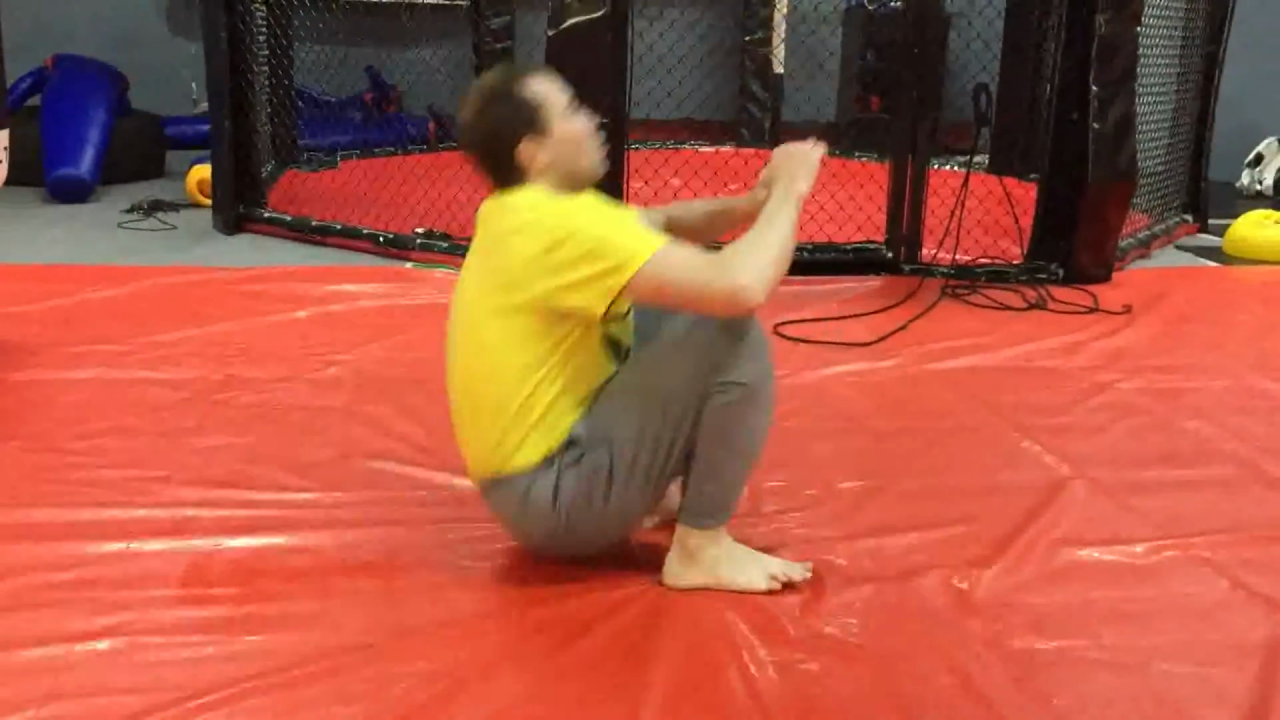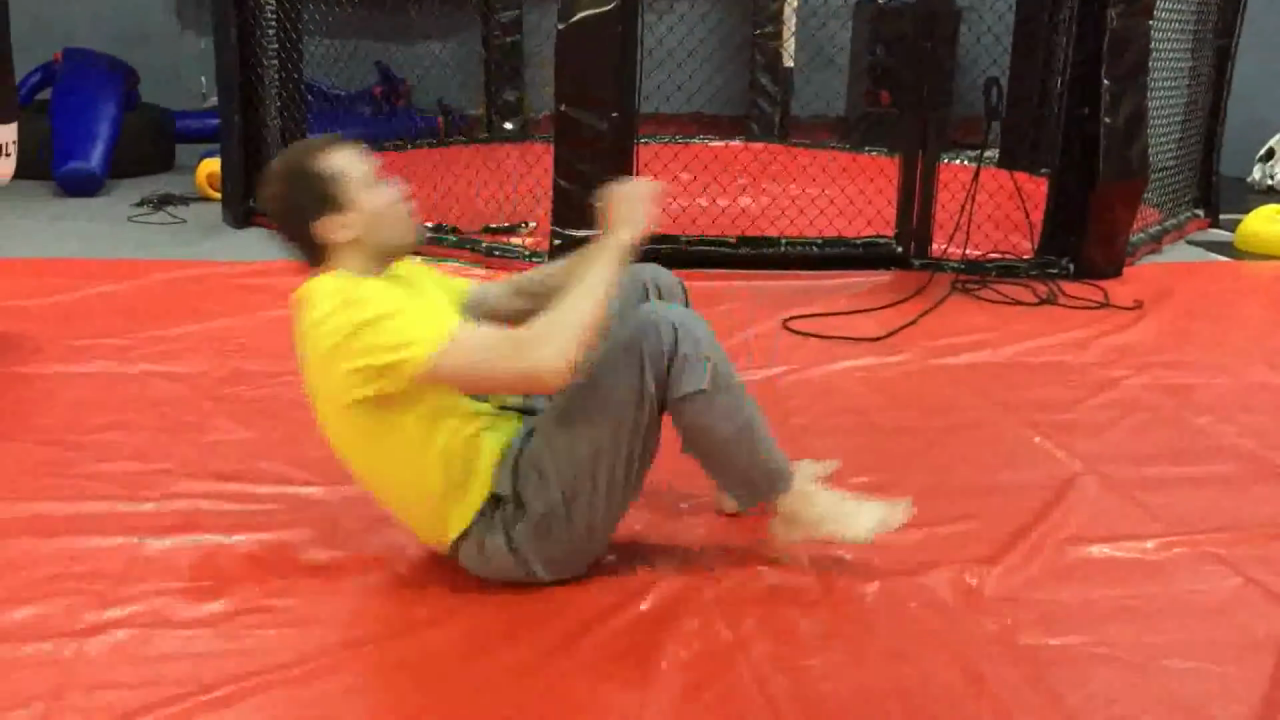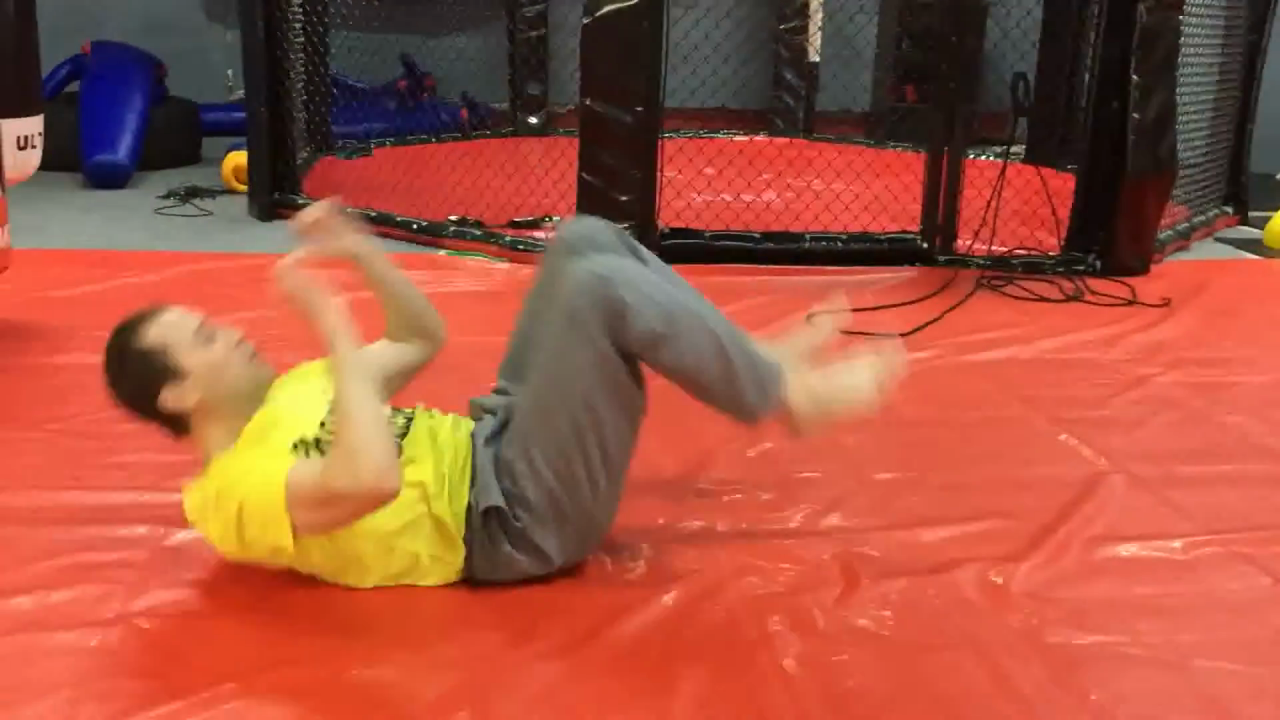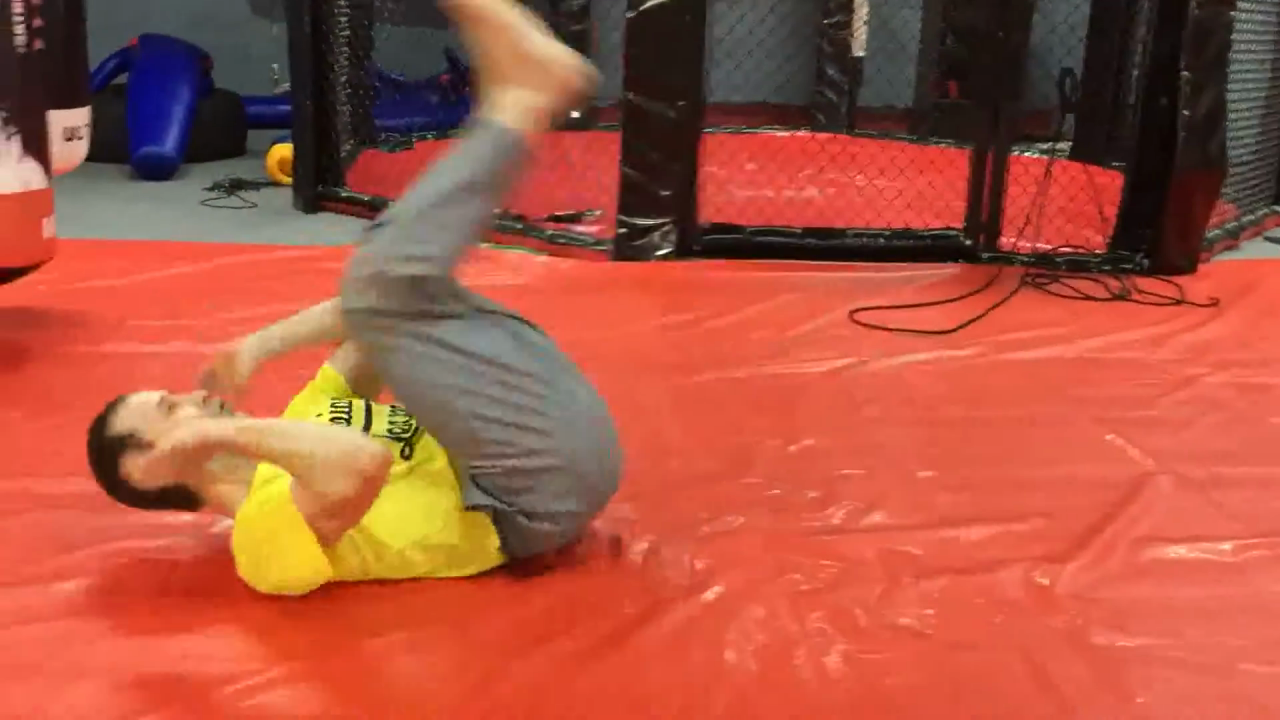
dt=0.2s
person 1, frame 1
left shoulder: (523, 211)
right shoulder: (561, 225)
left elbow: (654, 226)
right elbow: (743, 288)
left wrist: (746, 205)
right wrist: (791, 188)
left hip: (564, 443)
right hip: (553, 495)
left knee: (681, 298)
right knee: (731, 329)
left ankle: (661, 483)
right ankle: (700, 549)
person 1, frame 2
left shoulder: (385, 281)
right shoulder: (361, 315)
left elbow: (512, 299)
right elbow: (550, 364)
left wrist: (601, 249)
right wrist: (620, 236)
right hip: (518, 536)
left knee: (648, 287)
right knee: (664, 332)
left ankle: (751, 476)
right ankle: (789, 507)
person 1, frame 3
left shoulder: (290, 388)
right shoulder: (233, 491)
left elbow: (423, 342)
right elbow: (373, 482)
left wrist: (362, 250)
right wrist: (338, 328)
left hip: (494, 442)
right hip: (526, 524)
left knee: (588, 241)
right knee: (603, 285)
left ankle: (761, 366)
right ankle: (787, 396)
person 1, frame 4
left shoulder: (296, 435)
right shoulder: (272, 545)
left elbow: (364, 354)
right elbow: (358, 467)
left wrist: (260, 344)
right wrist: (228, 430)
right hip: (558, 474)
right knee: (388, 290)
right ankle: (521, 103)
